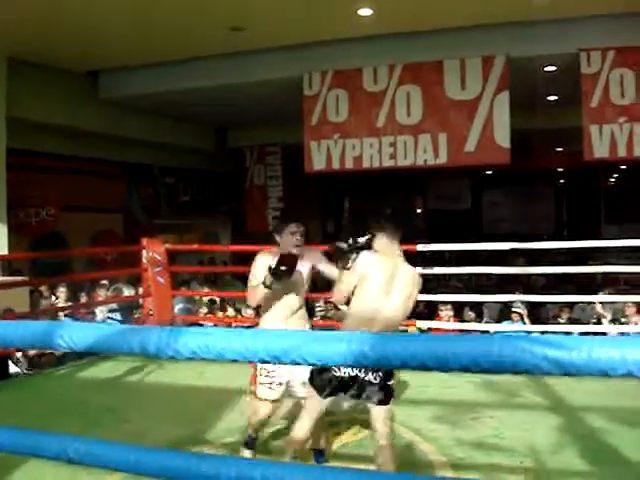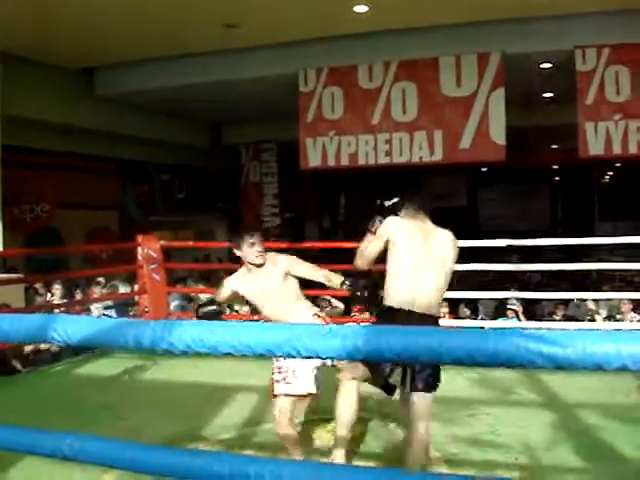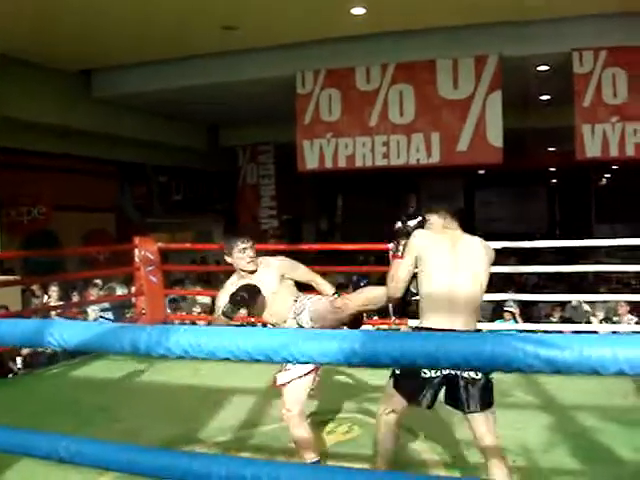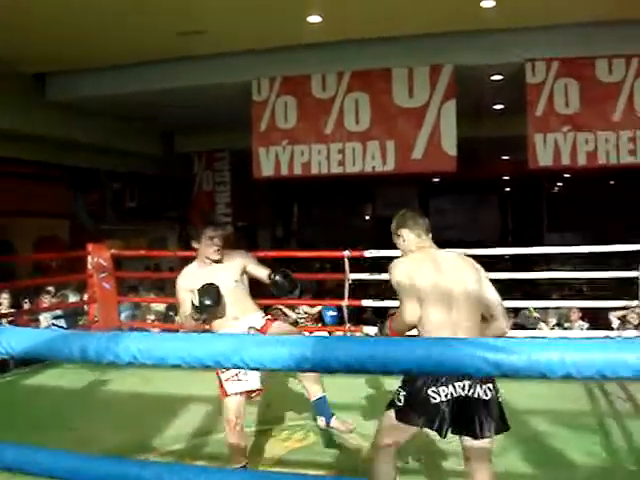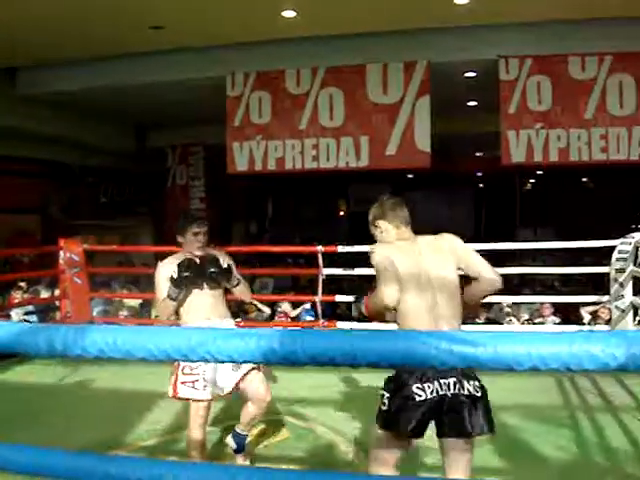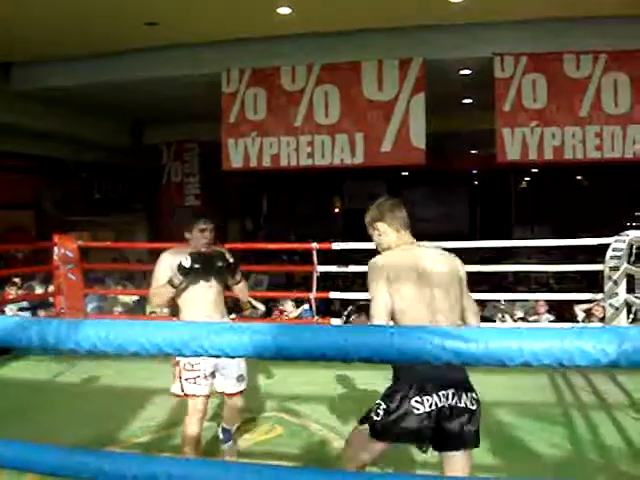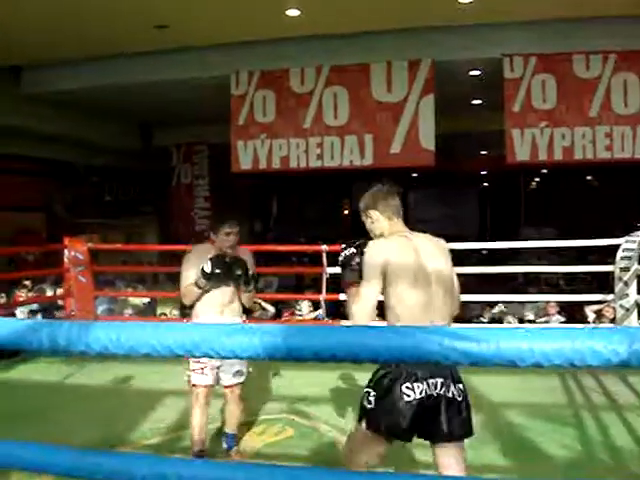
dt=0.2s
person 1, frame 1
left shoulder: (367, 258)
right shoulder: (415, 277)
left elbow: (338, 298)
left wrist: (350, 266)
left knee: (310, 413)
right knee: (383, 435)
person 1, frame 2
left shoulder: (393, 224)
right shoulder: (450, 240)
left elbow: (361, 262)
left wrist: (375, 228)
left hip: (391, 324)
left knee: (349, 378)
right knee: (420, 419)
left ankle: (338, 458)
person 1, frame 3
left shoulder: (423, 239)
right shoulder: (484, 249)
left elbow: (394, 290)
left wrist: (397, 254)
left knee: (388, 414)
right knee: (488, 441)
person 1, frame 4
left shoulder: (402, 266)
right shoulder: (470, 264)
left elbow: (411, 316)
right elbow: (502, 324)
left wrist: (390, 329)
left knee: (384, 445)
person 1, frame 5
left shoulder: (383, 252)
right shoulder: (447, 243)
left elbow: (390, 296)
right elbow: (492, 280)
left wrist: (369, 306)
right wrist: (459, 301)
left hip: (418, 370)
right hip: (459, 369)
person 1, frame 6
left shoulder: (383, 264)
right shoulder: (450, 260)
right elbow: (473, 326)
left hip: (416, 380)
right hip: (458, 381)
left knee: (352, 460)
right knee: (458, 475)
person 1, frame 7
left shoulder: (379, 249)
right shoulder: (438, 246)
left elbow: (361, 321)
left wrist: (350, 281)
left hip: (404, 369)
right hip: (446, 370)
left knee: (356, 464)
right knee: (453, 471)
person 2, frame 1
left shoulder: (309, 258)
right shoulder: (264, 260)
left elbow: (339, 275)
right elbow: (252, 301)
right wrist: (272, 280)
right knee: (264, 408)
left ankle: (319, 457)
right ankle: (249, 442)
person 2, frame 2
left shoulder: (282, 262)
right shoulder: (235, 282)
left elbow: (323, 275)
left wrist: (348, 284)
left hip: (312, 326)
right knee: (281, 415)
person 2, frame 3
left shoulder: (277, 264)
right shoulder: (229, 290)
left elbow: (314, 279)
left wrist: (337, 296)
right wrist: (229, 312)
left hip: (309, 313)
left knee: (346, 303)
right knee: (292, 412)
person 2, frame 4
left shoulder: (237, 260)
right shoulder: (186, 278)
left elbow: (269, 276)
right elbow: (187, 326)
left wrist: (279, 279)
right wrist: (197, 312)
left hip: (256, 324)
right knee: (233, 417)
left ankle: (324, 415)
right ankle: (239, 471)
person 2, frame 5
left shoulder: (220, 258)
right shoulder: (167, 266)
left elbow: (247, 296)
right elbow: (164, 315)
left wrist: (229, 276)
right wrist: (177, 287)
left knee: (261, 395)
right knee: (199, 413)
left ankle: (238, 441)
person 2, frame 6
left shoulder: (221, 255)
right shoulder: (170, 258)
left elbow: (245, 296)
right elbow: (156, 301)
left wrist: (233, 272)
right wrist: (181, 275)
left knee: (236, 401)
right knee: (197, 409)
left ankle: (226, 435)
person 2, frame 7
left shoulder: (244, 257)
right shoulder: (197, 255)
left elbow: (248, 302)
right elbow: (187, 298)
left wrist: (247, 282)
right wrist: (206, 277)
right hip: (204, 327)
left knee: (234, 392)
right knee: (200, 395)
left ankle: (230, 442)
right ankle: (199, 457)
